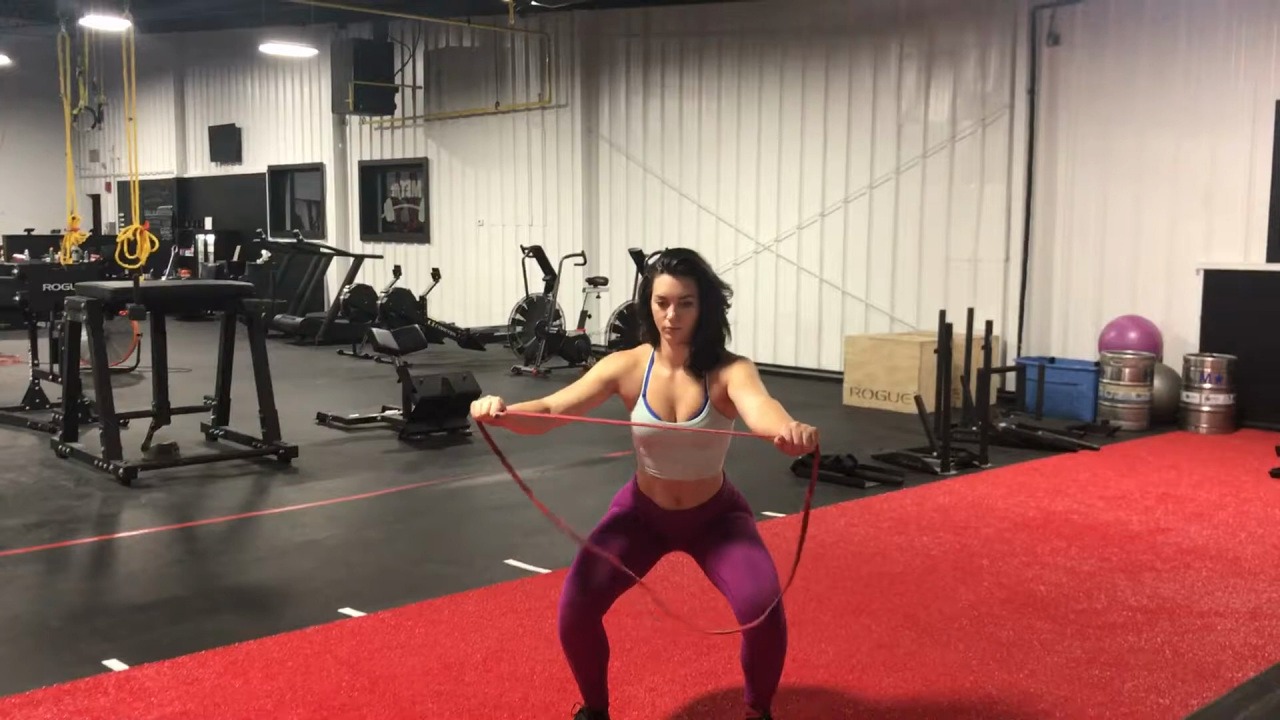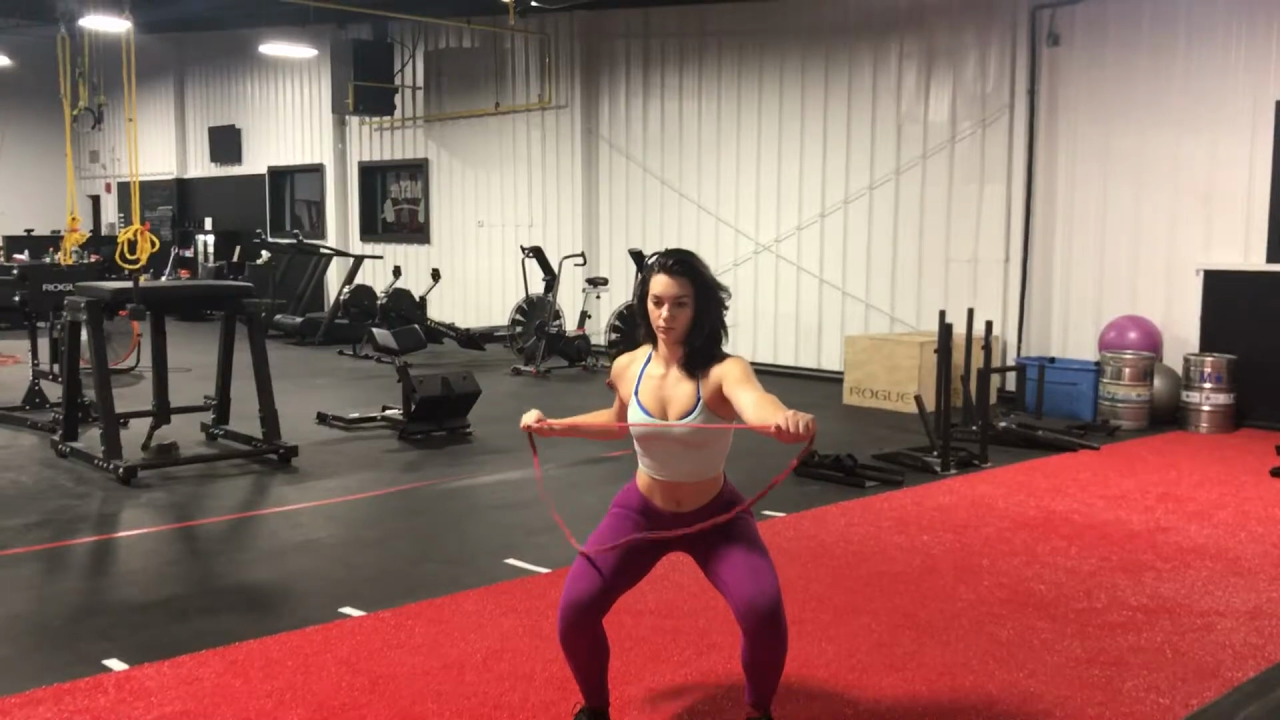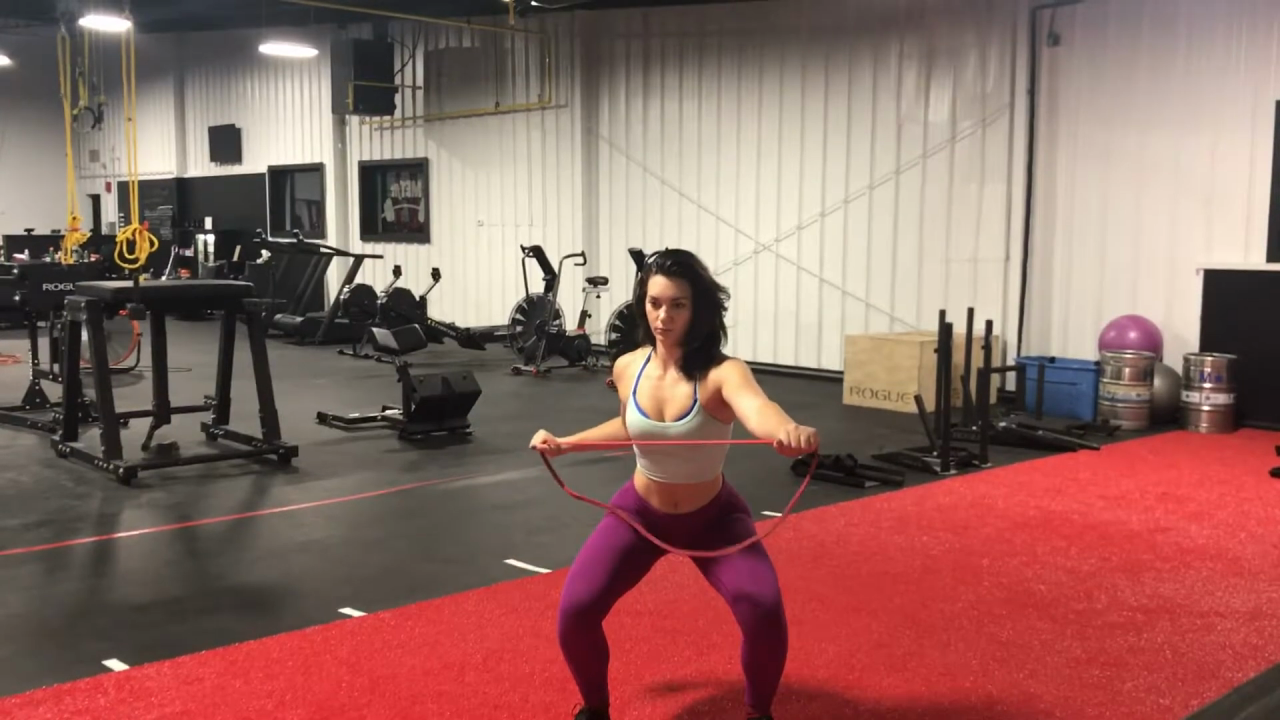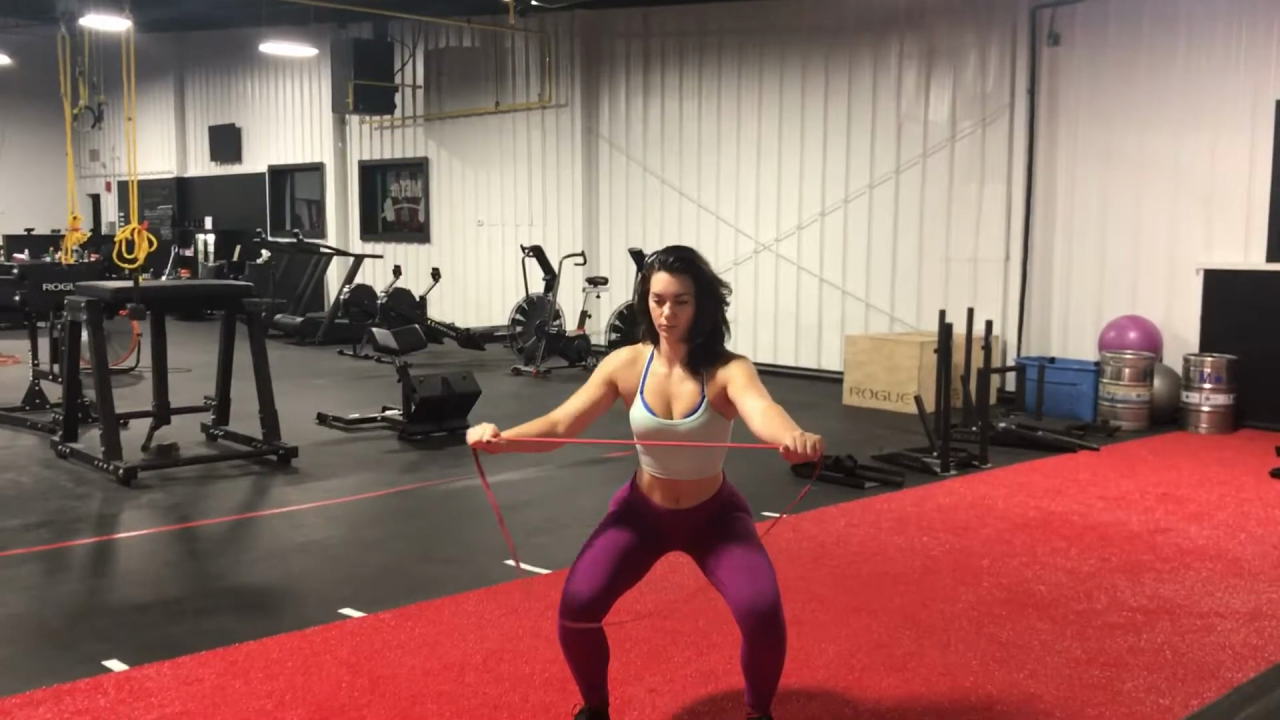
dt=0.5s
person 1, frame 1
left shoulder: (730, 371)
right shoulder: (626, 366)
left elbow: (761, 408)
right elbow: (551, 412)
left wrist: (790, 429)
right wrist: (502, 412)
left hip: (714, 515)
right hip: (642, 510)
left knee: (763, 610)
right knee: (576, 607)
person 1, frame 2
left shoulder: (725, 370)
right shoulder: (627, 367)
left elbow: (756, 402)
left wrist: (787, 419)
right wrist: (554, 426)
left hip: (714, 517)
right hip: (640, 510)
left knee: (765, 614)
right knee: (576, 609)
person 1, frame 3
left shoulder: (723, 373)
right shoulder: (627, 368)
left elbow: (758, 409)
left wrist: (789, 432)
right wrist: (563, 444)
left hip: (714, 517)
right hip: (640, 511)
left knee: (766, 616)
right knee: (575, 611)
person 1, frame 4
left shoulder: (729, 370)
right shoulder: (626, 364)
left elbow: (763, 412)
right elbow: (560, 424)
left wrist: (796, 437)
right wrist: (502, 436)
left hip: (714, 515)
right hip: (642, 510)
left knee: (763, 613)
right knee: (575, 607)
